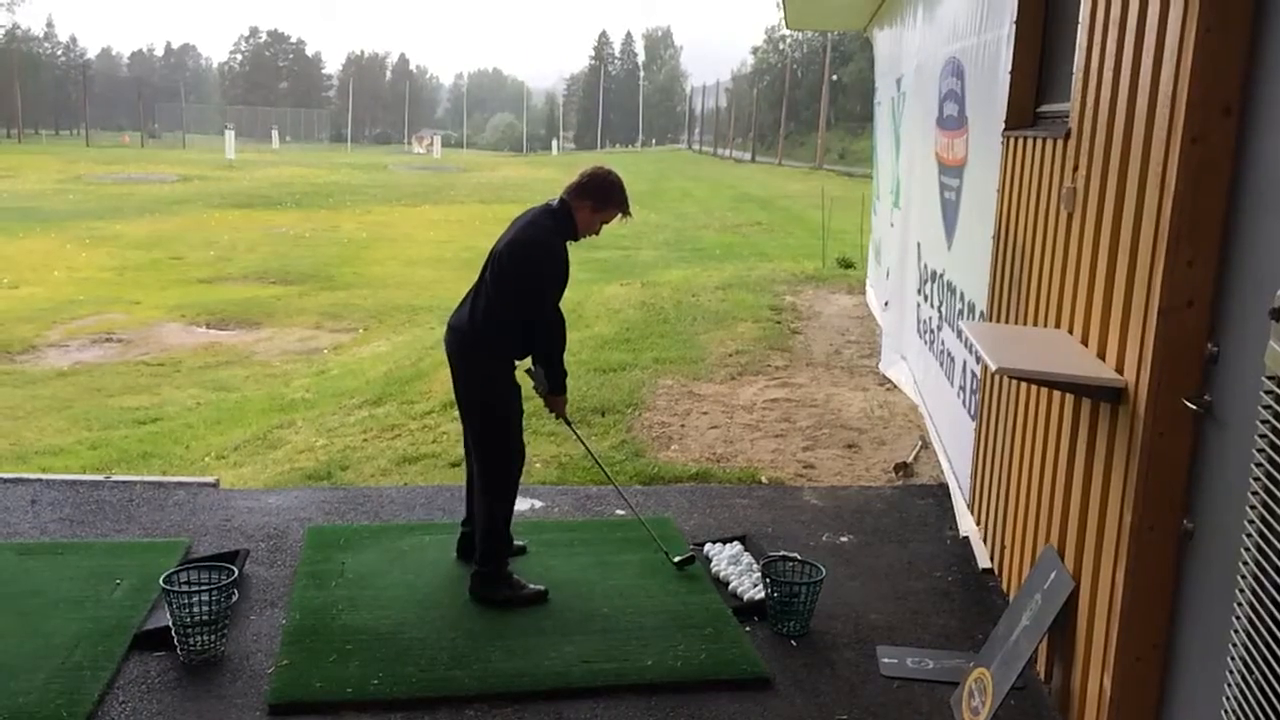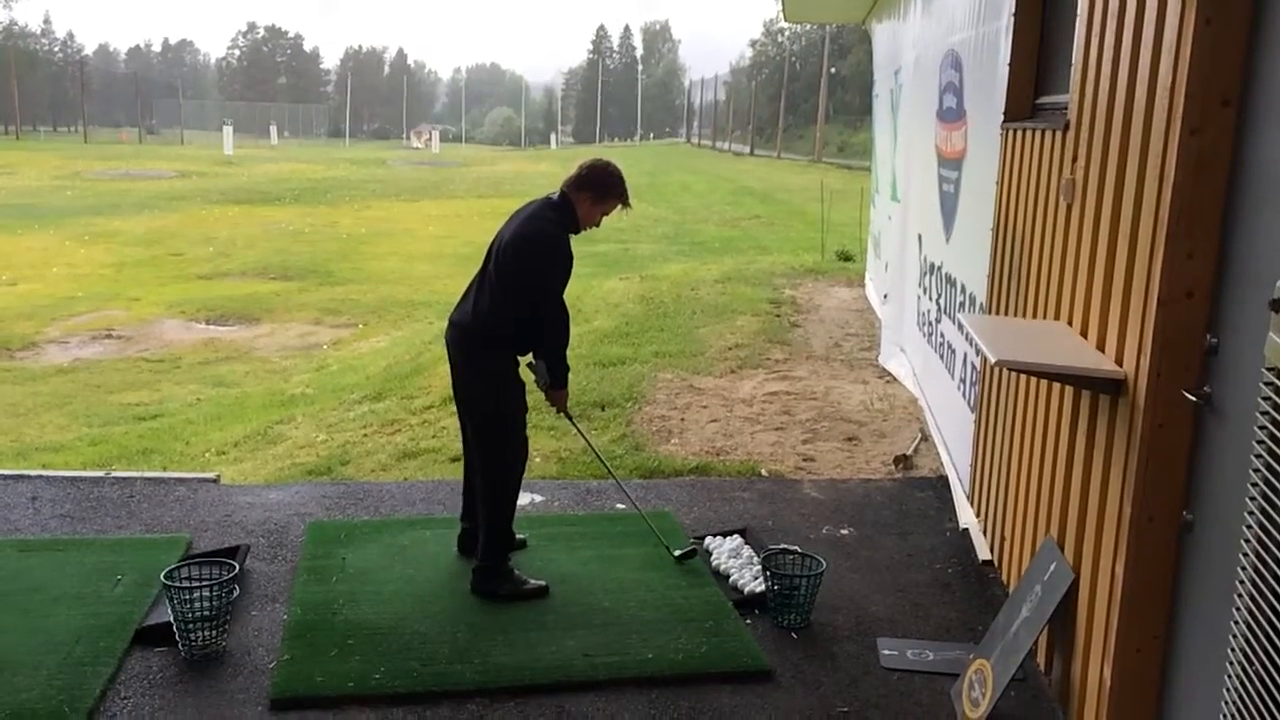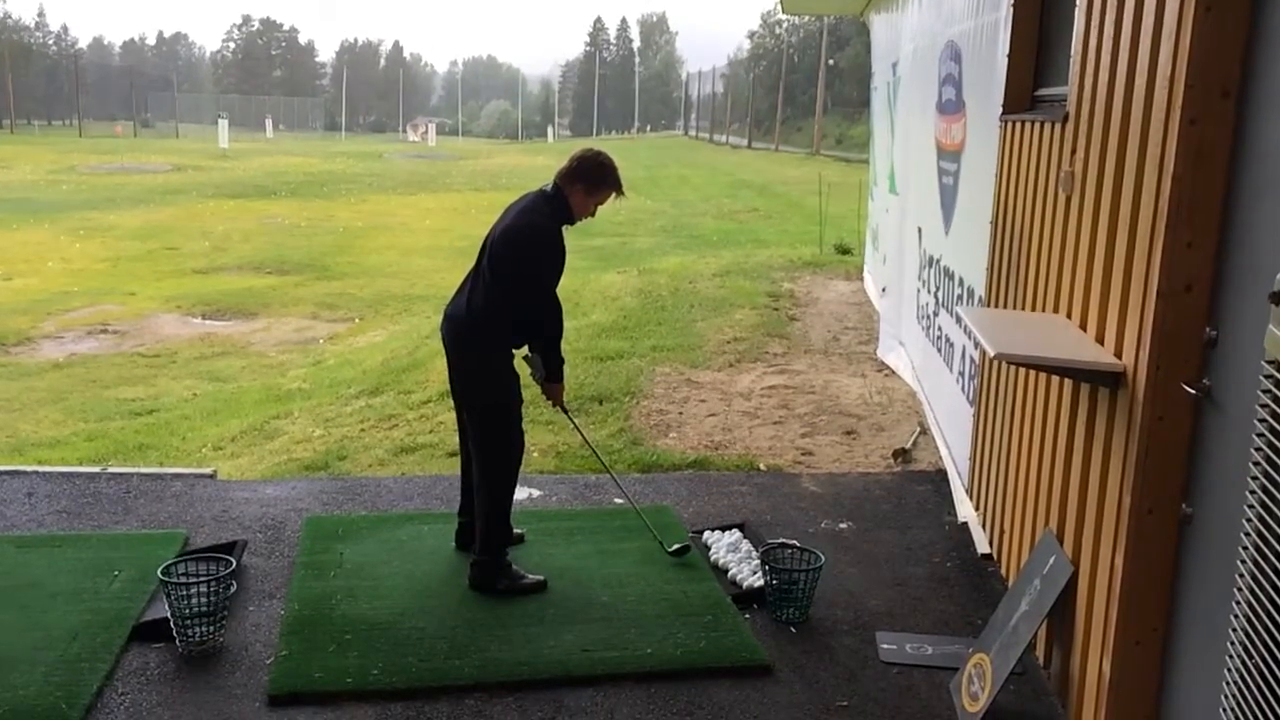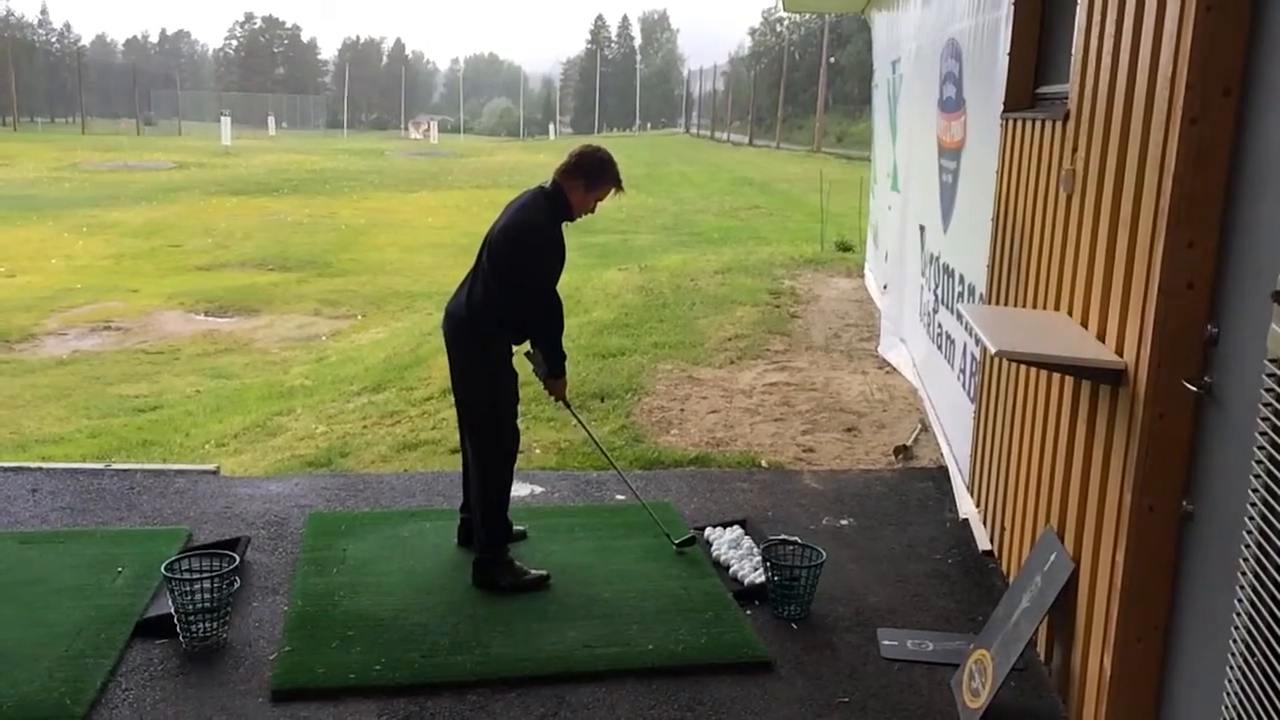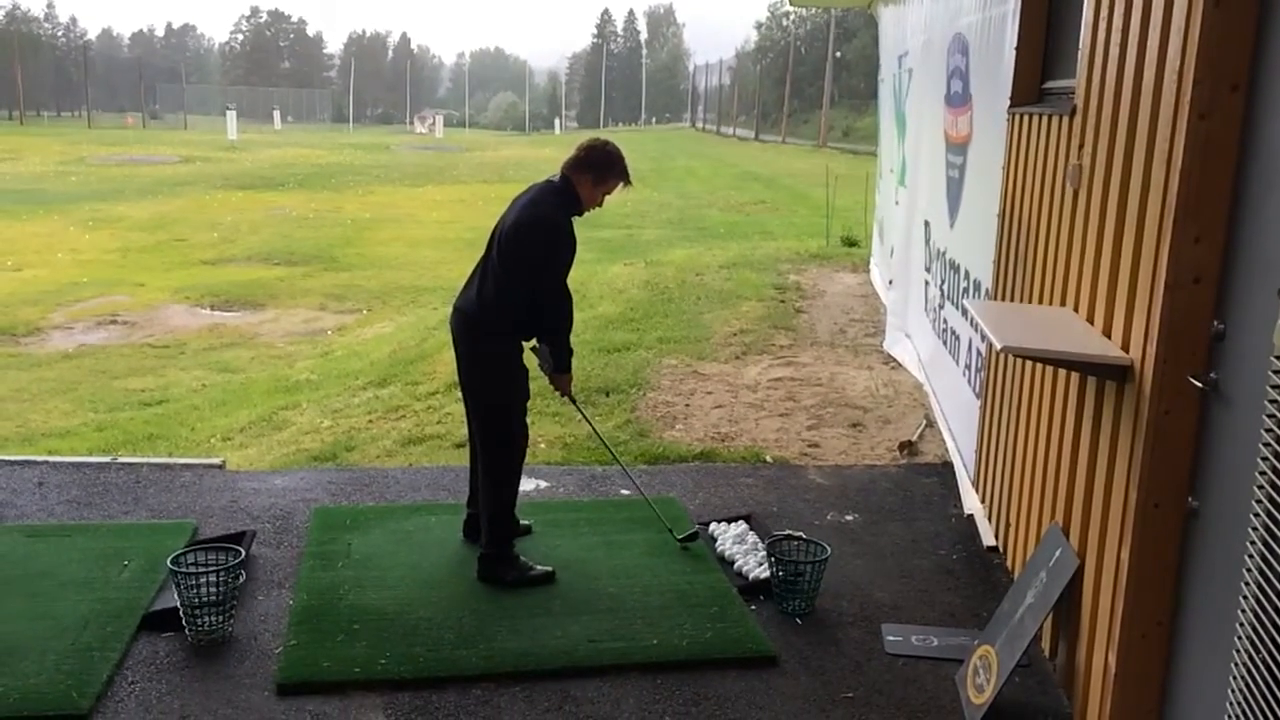
dt=1s
person 1, frame 1
left shoulder: (539, 221)
right shoulder: (545, 244)
right elbow: (546, 320)
left wrist: (544, 372)
right wrist: (555, 384)
left hip: (471, 341)
right hip: (483, 353)
left knee: (486, 449)
right knee: (502, 457)
left ankle: (476, 538)
right ankle: (490, 574)
person 1, frame 2
left shoulder: (539, 213)
right shoulder: (549, 239)
right elbow: (550, 315)
left wrist: (545, 366)
right wrist: (557, 378)
left hip: (469, 336)
right hip: (487, 350)
left knee: (484, 445)
right knee: (504, 454)
left ankle: (476, 532)
right ankle: (491, 570)
person 1, frame 3
left shoulder: (534, 206)
right shoulder: (541, 231)
right elbow: (543, 308)
left wrist: (540, 357)
right wrist: (553, 372)
left hip: (465, 330)
right hip: (481, 343)
left knee: (481, 438)
right knee: (501, 448)
left ankle: (473, 527)
right ankle: (489, 565)
person 1, frame 4
left shoulder: (534, 204)
right shoulder: (540, 228)
right elbow: (543, 304)
left wrist: (542, 354)
right wrist: (555, 367)
left hip: (468, 327)
right hip: (481, 338)
left knee: (482, 436)
right knee: (497, 443)
left ankle: (477, 524)
right ankle: (491, 561)
person 1, frame 5
left shoulder: (540, 197)
right shoulder: (551, 223)
right elbow: (554, 299)
left wrist: (548, 349)
right wrist: (561, 363)
left hip: (475, 321)
right hip: (491, 335)
left knee: (490, 432)
right knee: (505, 440)
left ankle: (483, 519)
right ankle: (496, 556)
